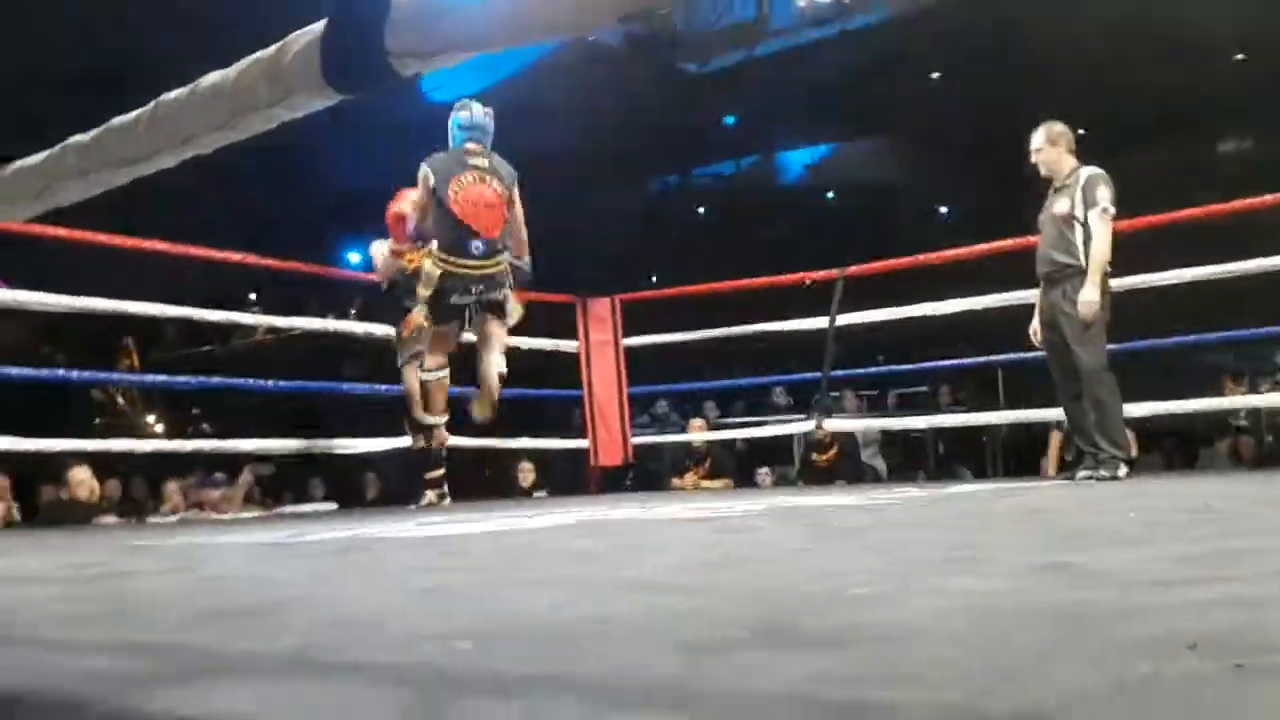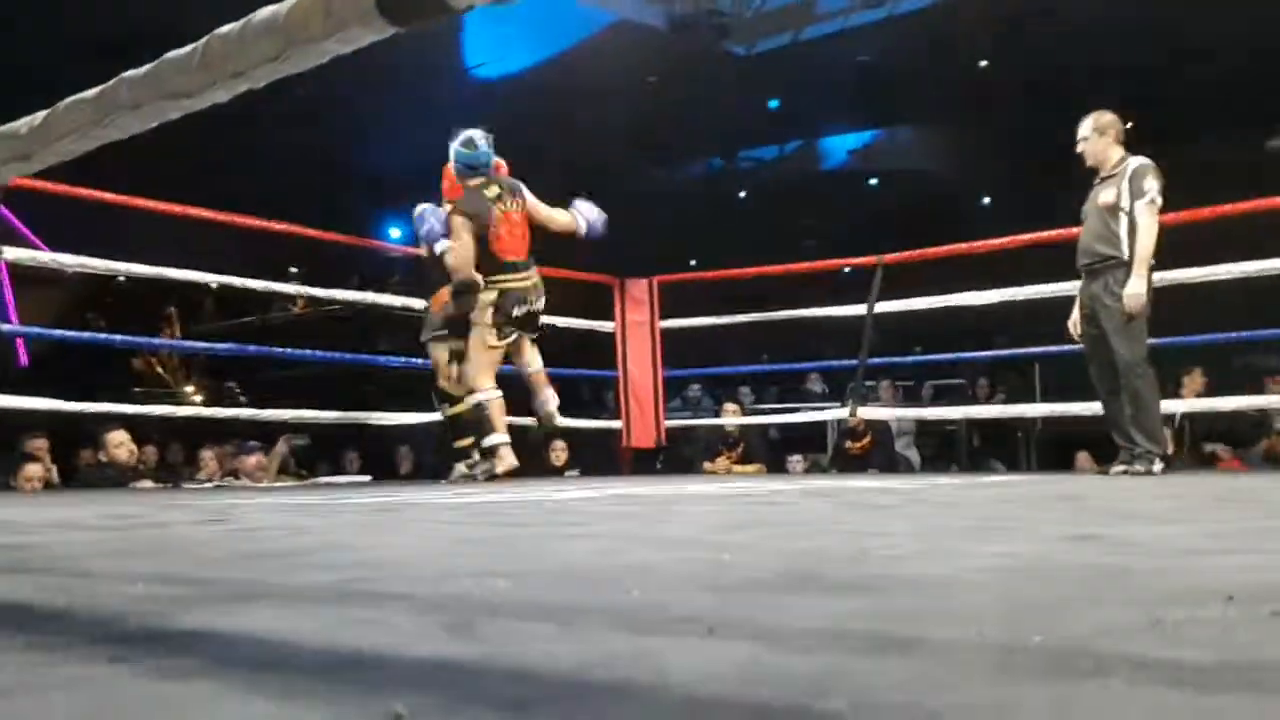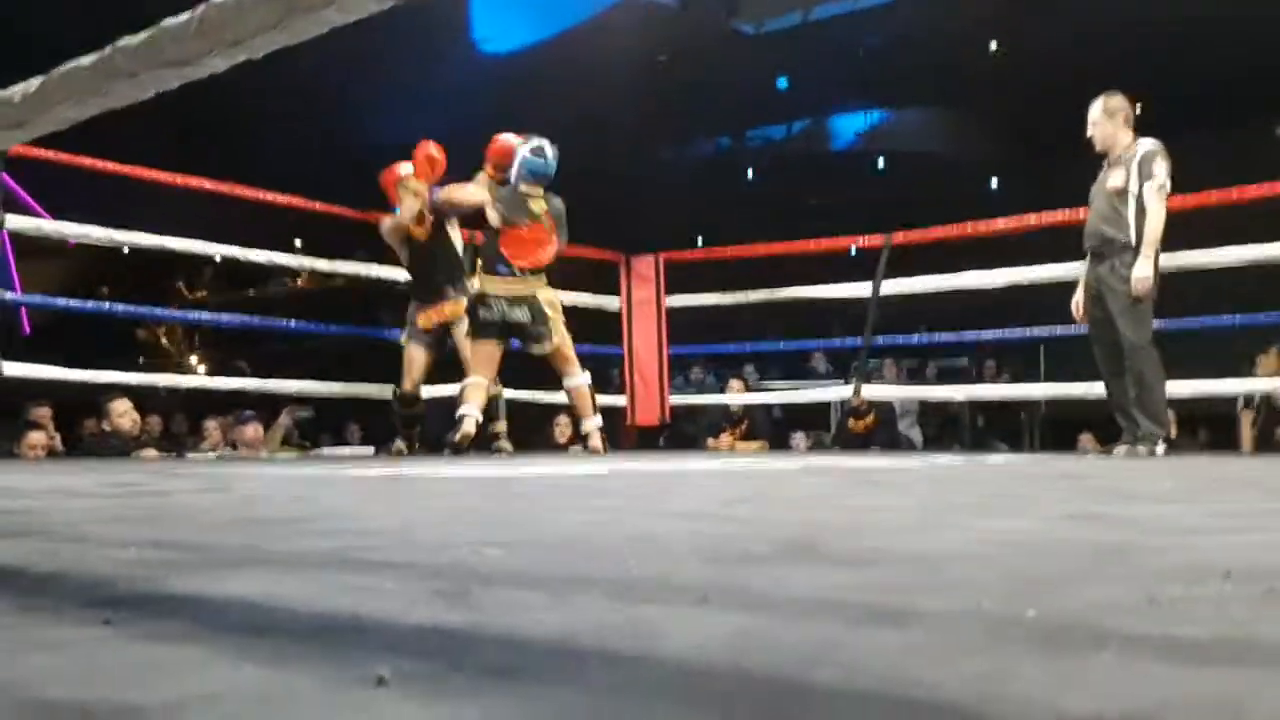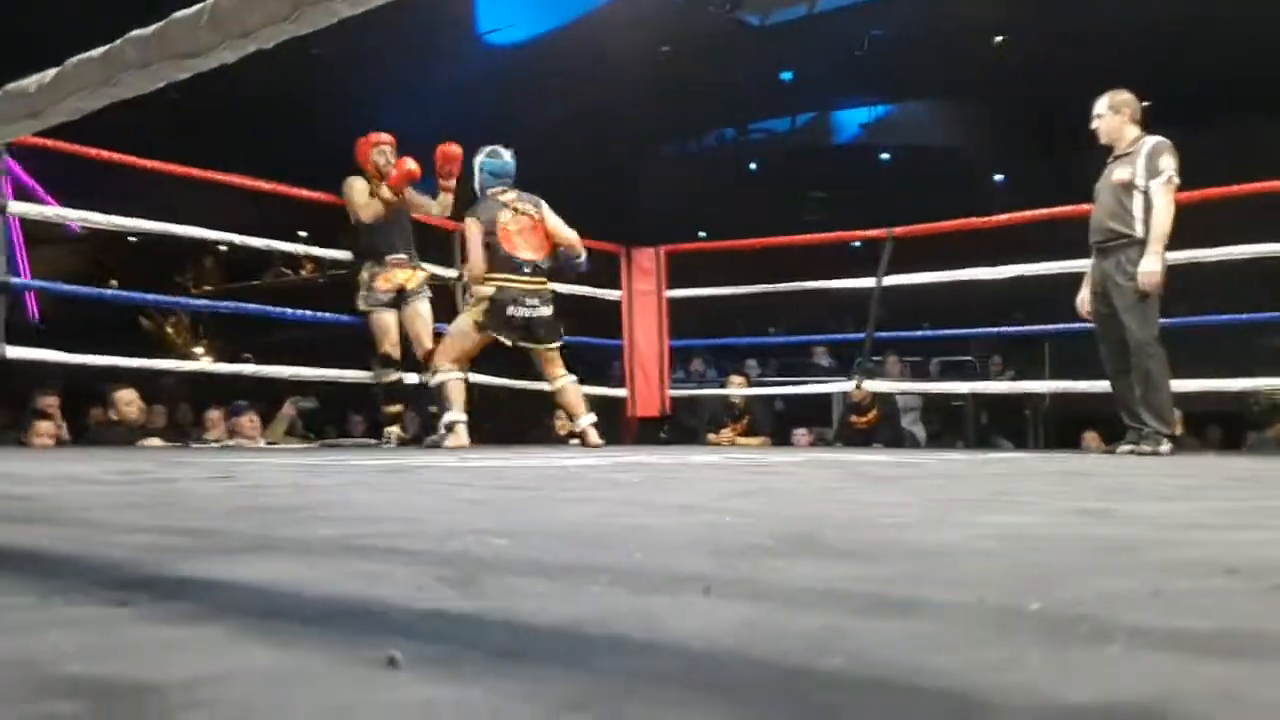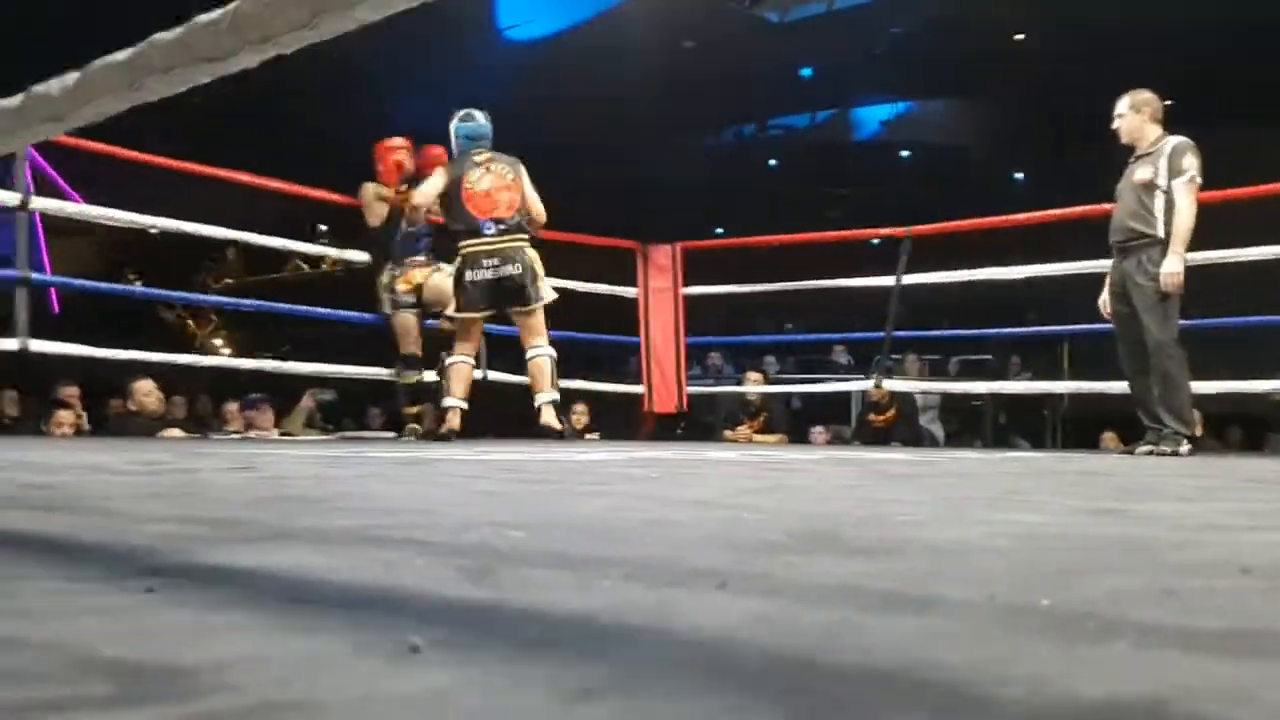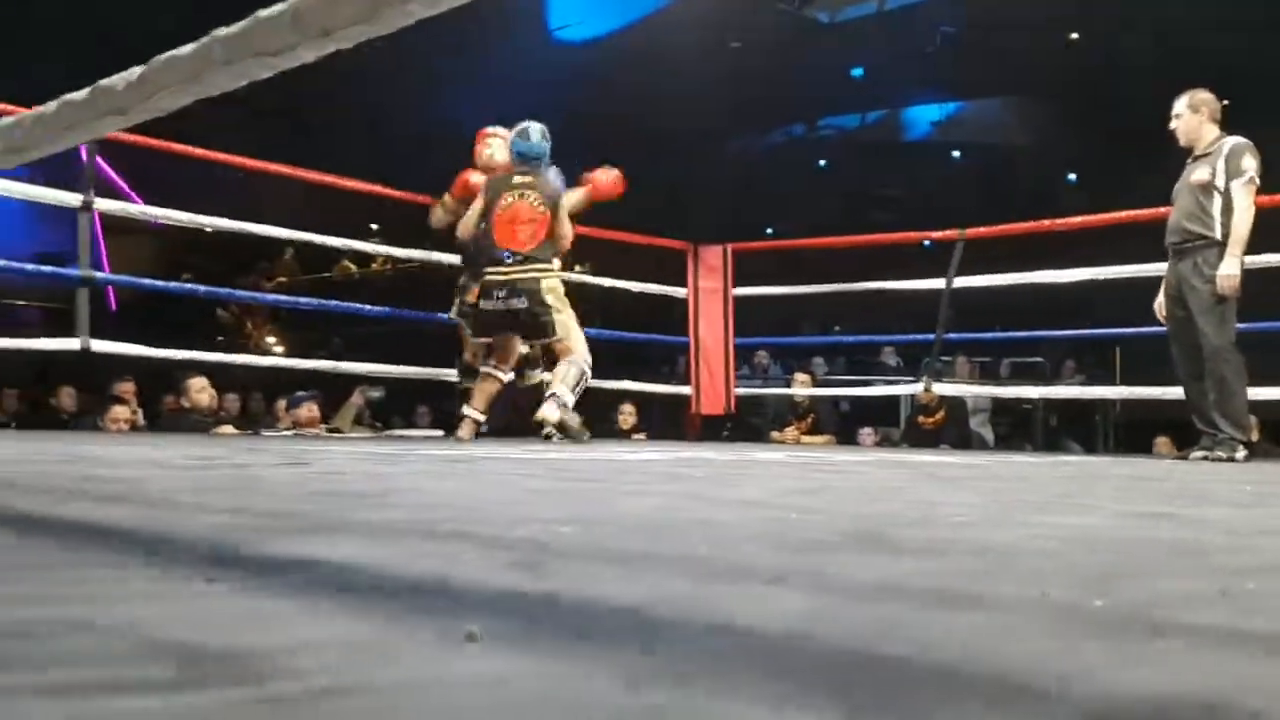
dt=0.3s
person 1, frame 1
left shoulder: (1091, 179)
right shoulder: (1053, 194)
left elbow: (1101, 233)
left wrist: (1093, 285)
right wrist: (1039, 308)
left hip: (1079, 288)
right hip: (1052, 293)
left knee: (1092, 368)
right knee: (1066, 379)
left ankle: (1115, 457)
right ankle: (1092, 456)
person 1, frame 2
left shoulder: (1138, 169)
right shoulder: (1099, 184)
left elbow: (1147, 222)
left wrist: (1139, 277)
right wrist: (1079, 301)
left hip: (1121, 280)
right hip: (1093, 285)
left knee: (1131, 363)
right knee: (1103, 371)
left ankle: (1149, 452)
right ankle: (1127, 450)
person 1, frame 3
left shoulder: (1147, 153)
right shoulder: (1106, 169)
left elbow: (1156, 207)
left wrist: (1145, 260)
right wrist: (1083, 283)
left hip: (1127, 263)
right hip: (1099, 268)
left knee: (1137, 345)
right knee: (1108, 354)
left ankle: (1153, 434)
right ankle: (1131, 431)
person 1, frame 4
left shoulder: (1154, 148)
right shoulder: (1112, 165)
left elbow: (1163, 202)
left wrist: (1153, 254)
right wrist: (1088, 279)
left hip: (1133, 258)
right hip: (1104, 263)
left knee: (1143, 342)
right knee: (1113, 350)
left ankle: (1158, 432)
right ankle: (1135, 430)
person 1, frame 5
left shoulder: (1176, 148)
right shoulder: (1134, 164)
left elbow: (1185, 203)
left wrist: (1175, 255)
right wrist: (1110, 278)
left hip: (1154, 258)
right hip: (1124, 263)
left knee: (1161, 342)
right knee: (1132, 351)
left ankle: (1177, 433)
right ankle: (1155, 430)
person 1, frame 6
left shoulder: (1235, 149)
right shoulder: (1191, 165)
left elbow: (1244, 205)
left wrist: (1232, 258)
right wrist: (1166, 282)
left hip: (1210, 261)
right hip: (1180, 265)
left knee: (1218, 347)
right knee: (1187, 355)
left ankle: (1233, 438)
right ankle: (1210, 437)
person 2, frame 1
left shoulder: (435, 166)
right shoulder: (506, 172)
left elbow: (409, 213)
right elbow: (518, 233)
right wrist: (519, 266)
left hip: (448, 274)
right hip: (492, 274)
left knee: (433, 355)
right knee: (491, 337)
left ankle: (434, 433)
right ankle: (490, 375)
person 2, frame 2
left shoulder: (462, 211)
right shoulder: (514, 187)
left elbow: (464, 267)
right elbow: (556, 222)
right wrist: (581, 221)
left hip: (499, 295)
right hip: (529, 286)
left knee: (478, 375)
right knee: (521, 346)
left ankle: (502, 452)
right ankle: (545, 399)
person 2, frame 3
left shoulder: (497, 197)
right shoulder: (557, 208)
left hip: (492, 298)
right hip: (532, 300)
left knee: (479, 372)
right knee: (569, 367)
left ankle: (468, 422)
right ankle: (593, 434)
person 2, frame 4
left shoulder: (476, 214)
right shoulder: (536, 204)
left elbow: (476, 269)
right elbow: (570, 239)
left wrist: (469, 284)
right wrist: (578, 258)
left hip: (498, 296)
right hip: (537, 296)
left knee: (446, 360)
right knee: (555, 369)
left ankle: (456, 429)
right ankle: (589, 430)
person 2, frame 5
left shoulder: (449, 172)
right shoulder: (514, 165)
left elbow: (419, 201)
right elbow: (539, 217)
left hip: (475, 261)
right hip: (518, 256)
left knee: (466, 343)
right knee: (536, 339)
left ankle: (451, 415)
right ankle: (547, 410)
person 2, frame 6
left shoulder: (492, 188)
right shoulder: (554, 192)
left elbow: (464, 234)
right elbow: (564, 244)
left hip: (496, 287)
right hip: (538, 285)
left knee: (501, 358)
right knee: (575, 354)
left ankle: (469, 423)
right ankle: (555, 404)
person 3, frame 1
left shoulder: (436, 246)
right shoulder: (382, 249)
right elbow: (382, 274)
right wrist: (398, 240)
left hip: (441, 325)
right hip: (411, 334)
right knee: (420, 408)
right ankle: (436, 486)
person 3, frame 2
right shoulder: (428, 214)
right elbow: (431, 236)
left hip: (472, 295)
right hip: (441, 303)
right knee: (445, 382)
right ankle: (465, 457)
person 3, frame 3
left shoulder: (444, 205)
right shoulder: (390, 224)
right elbow: (403, 224)
right wrist: (421, 181)
left hip: (461, 301)
right hip: (424, 311)
right knee: (409, 387)
left ankle: (499, 433)
right ankle: (407, 438)
person 3, frame 4
left shoulder: (403, 191)
right shoulder: (356, 184)
left elbow: (440, 210)
right elbow: (367, 214)
left wrist: (447, 180)
right wrist: (392, 188)
left hip: (411, 273)
right hip: (377, 276)
left knee: (427, 348)
right knee: (388, 351)
right ankle: (392, 426)
person 3, frame 5
right shoulder: (373, 189)
right elbow: (374, 219)
right wrist: (389, 184)
left hip: (429, 268)
right hip: (397, 274)
left knee: (452, 293)
right knee: (410, 348)
right ankle: (412, 422)
person 3, frame 6
right shoulder: (470, 187)
left elbow: (560, 206)
right elbow: (437, 222)
left wrist: (589, 191)
right wrist: (456, 194)
right hip: (475, 281)
left knee: (524, 351)
right knee: (472, 357)
